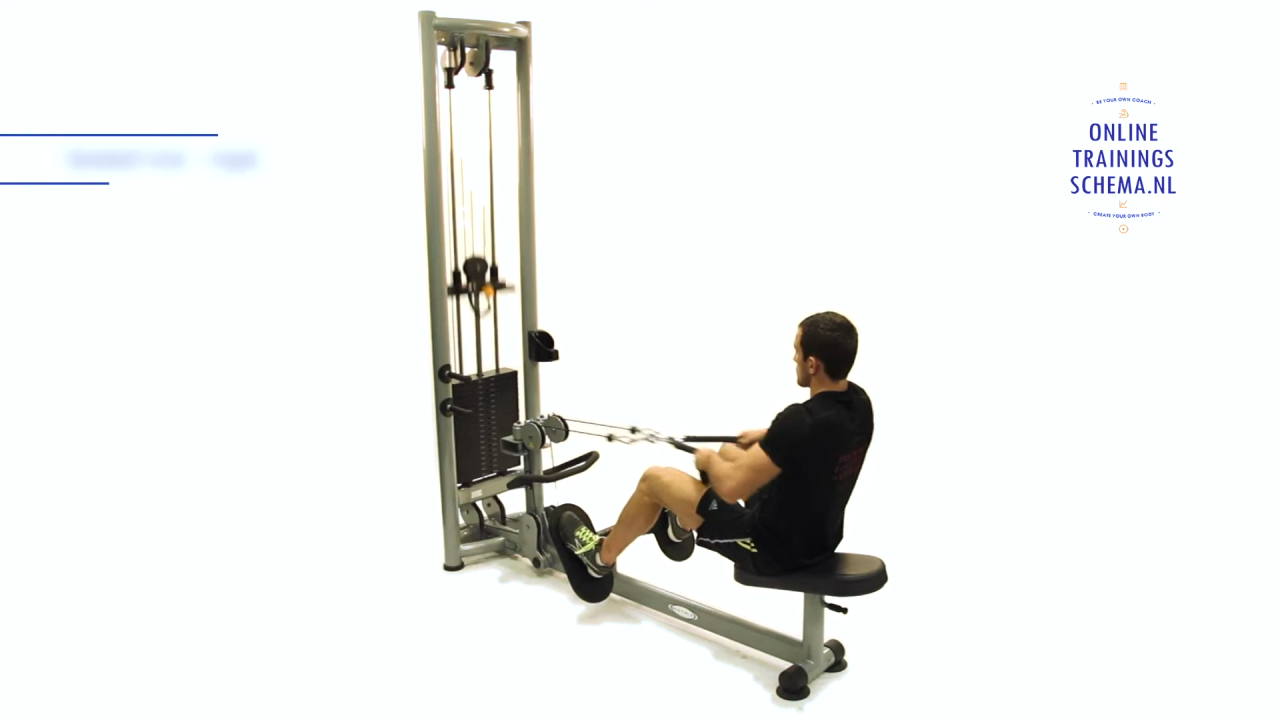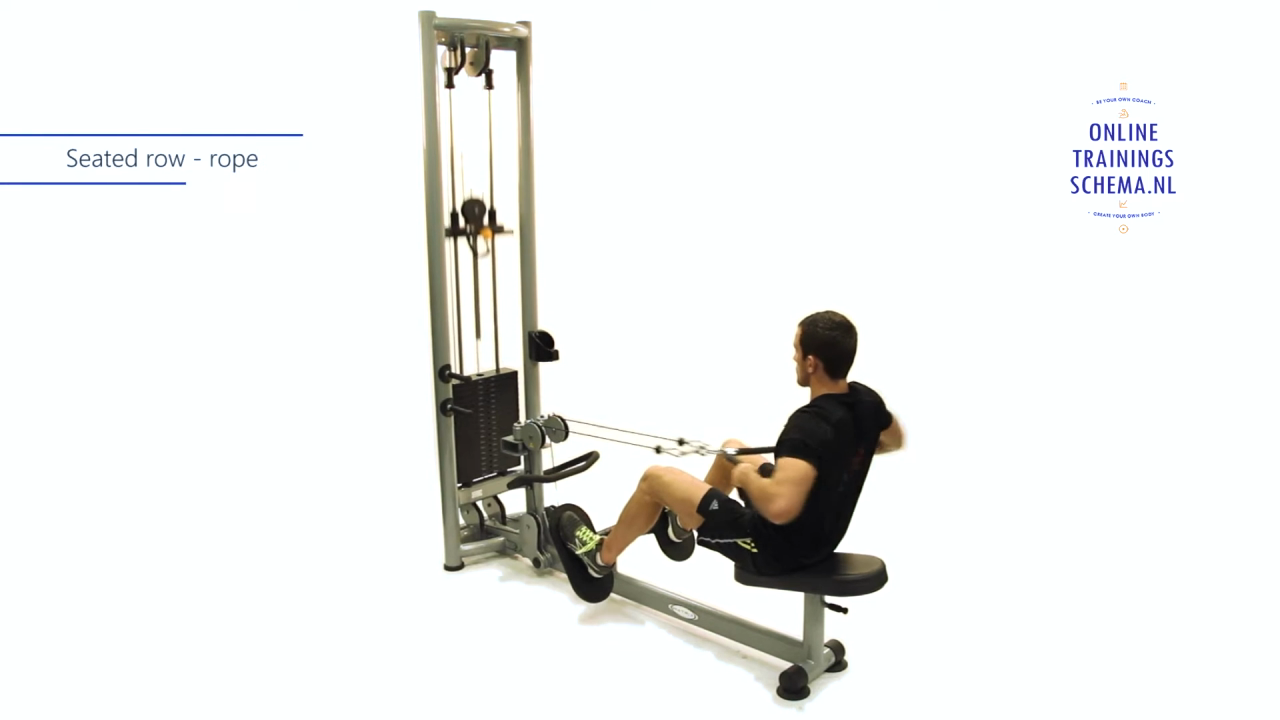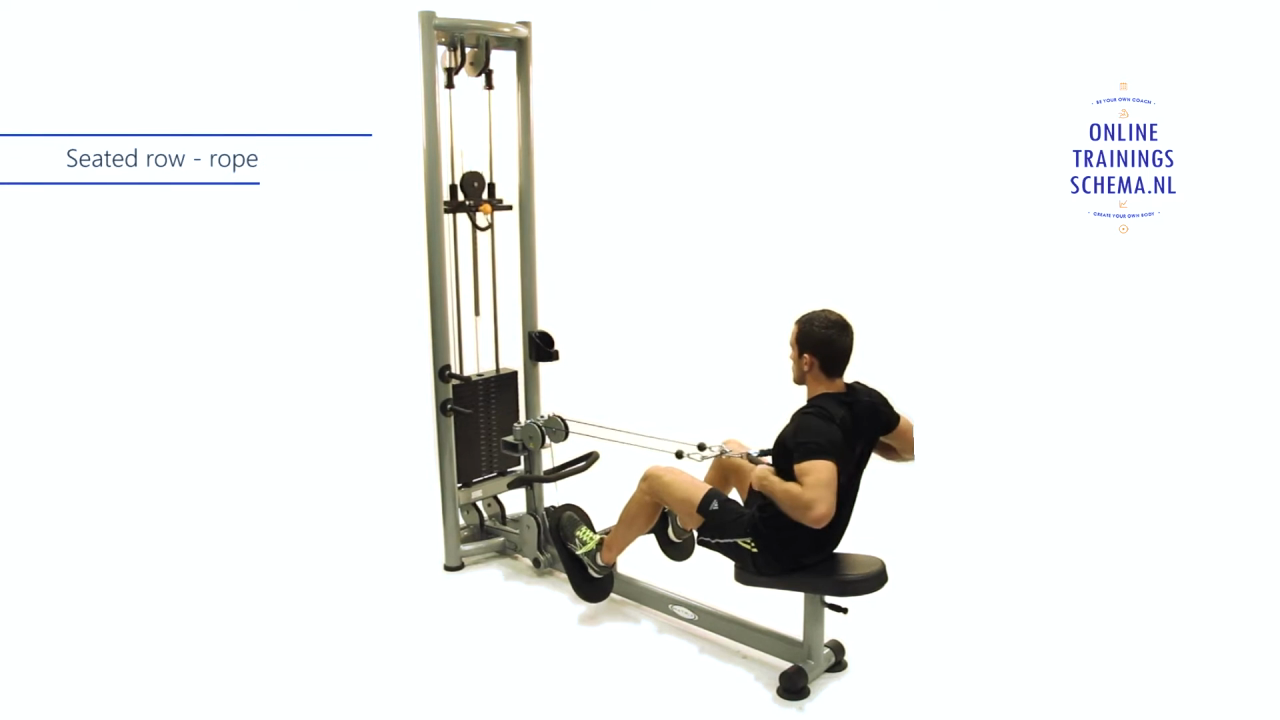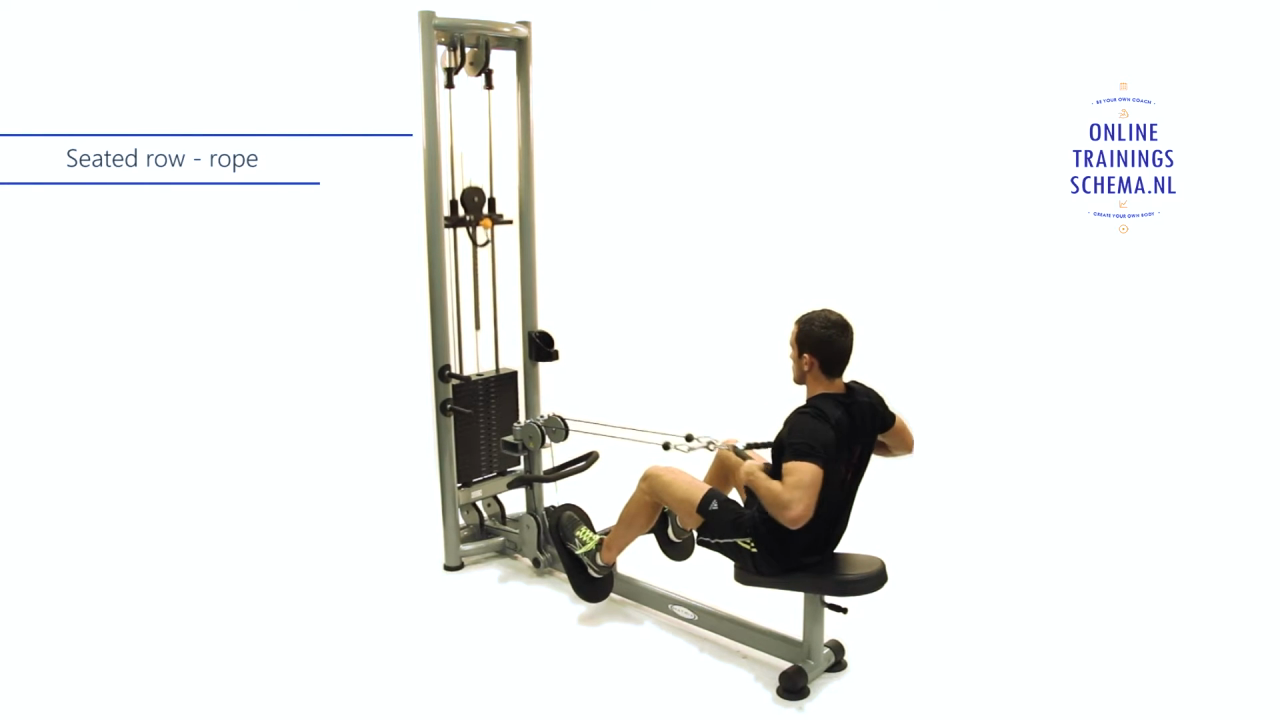
dt=0.2s
person 1, frame 1
left shoulder: (801, 421)
right shoulder: (857, 402)
left elbow: (730, 488)
left wrist: (707, 462)
right wrist: (768, 436)
left hip: (773, 548)
right hip: (818, 538)
left knee: (654, 479)
right knee: (728, 451)
left ankle: (602, 557)
right ankle: (682, 523)
person 1, frame 2
left shoulder: (810, 423)
right shoulder: (867, 402)
left elbow: (778, 508)
right elbow: (896, 441)
left wrist: (747, 477)
left hip: (775, 548)
right hip: (819, 539)
left knee: (656, 478)
right knee: (732, 448)
left ankle: (602, 556)
right ankle: (684, 521)
person 1, frame 3
left shoulder: (813, 423)
right shoulder: (867, 401)
left elbow: (817, 509)
right elbow: (911, 448)
left wrist: (765, 480)
left hip: (773, 547)
right hip: (818, 541)
left knee: (655, 478)
right knee: (731, 450)
left ankle: (603, 555)
right ankle: (684, 522)
person 1, frame 4
left shoulder: (809, 423)
right shoulder: (866, 401)
left elbow: (793, 510)
right elbow: (905, 445)
left wrist: (754, 476)
left hip: (774, 548)
right hip: (820, 538)
left knee: (654, 478)
right knee: (729, 451)
left ankle: (603, 556)
right ankle: (684, 522)
